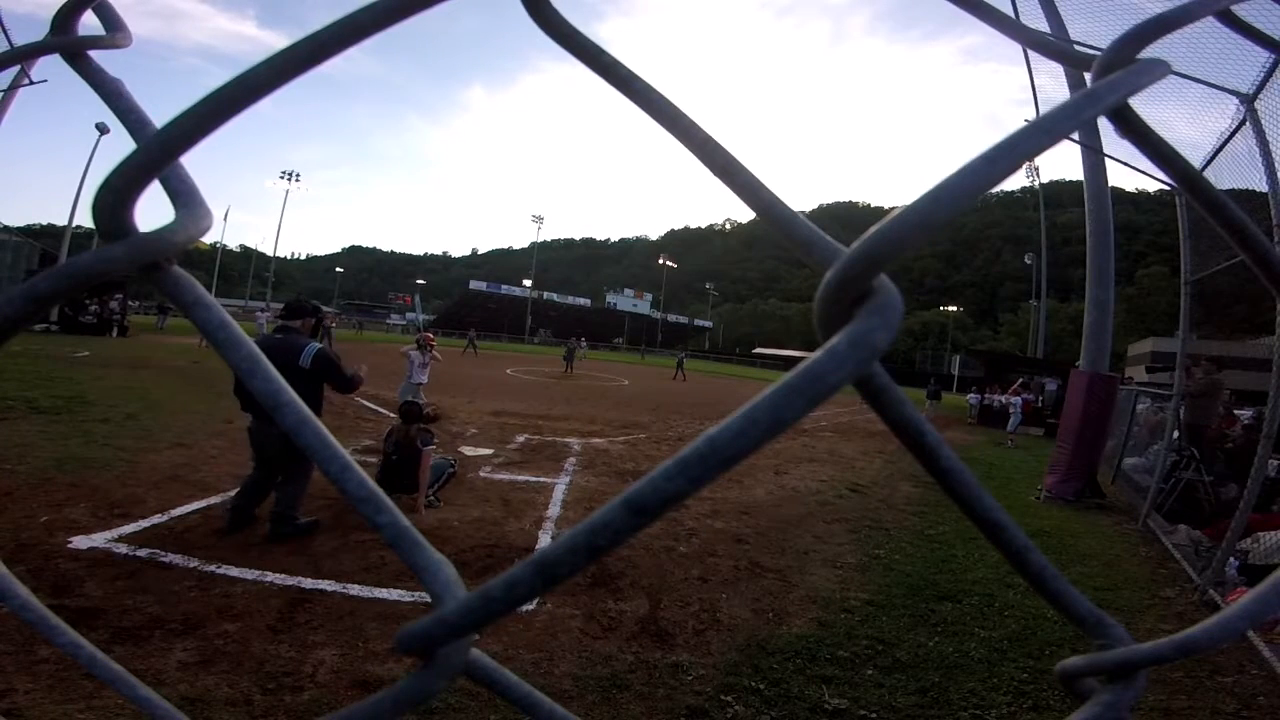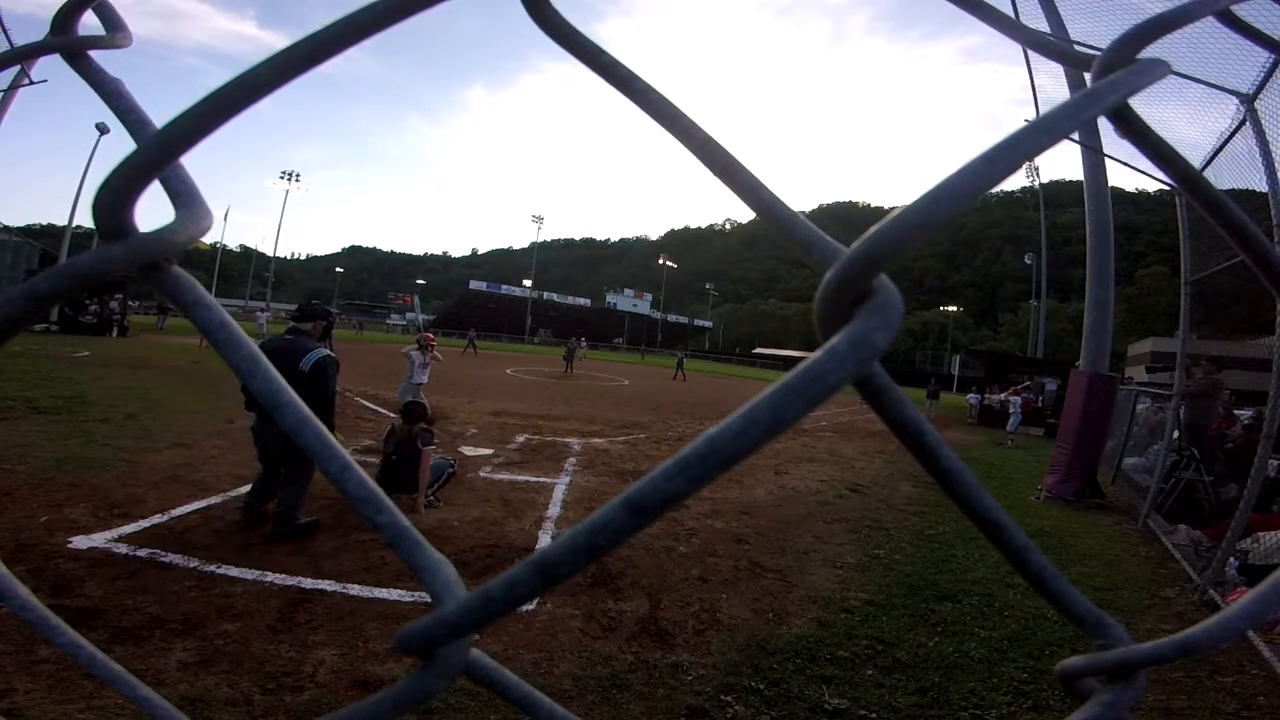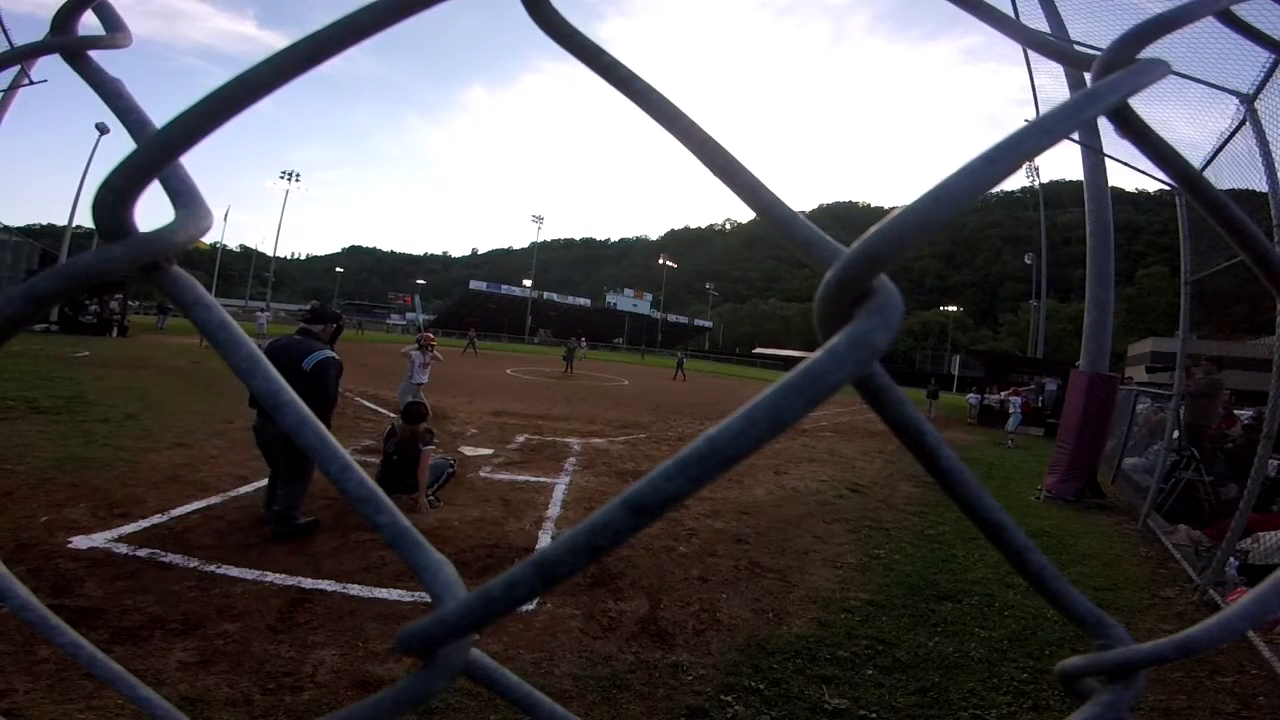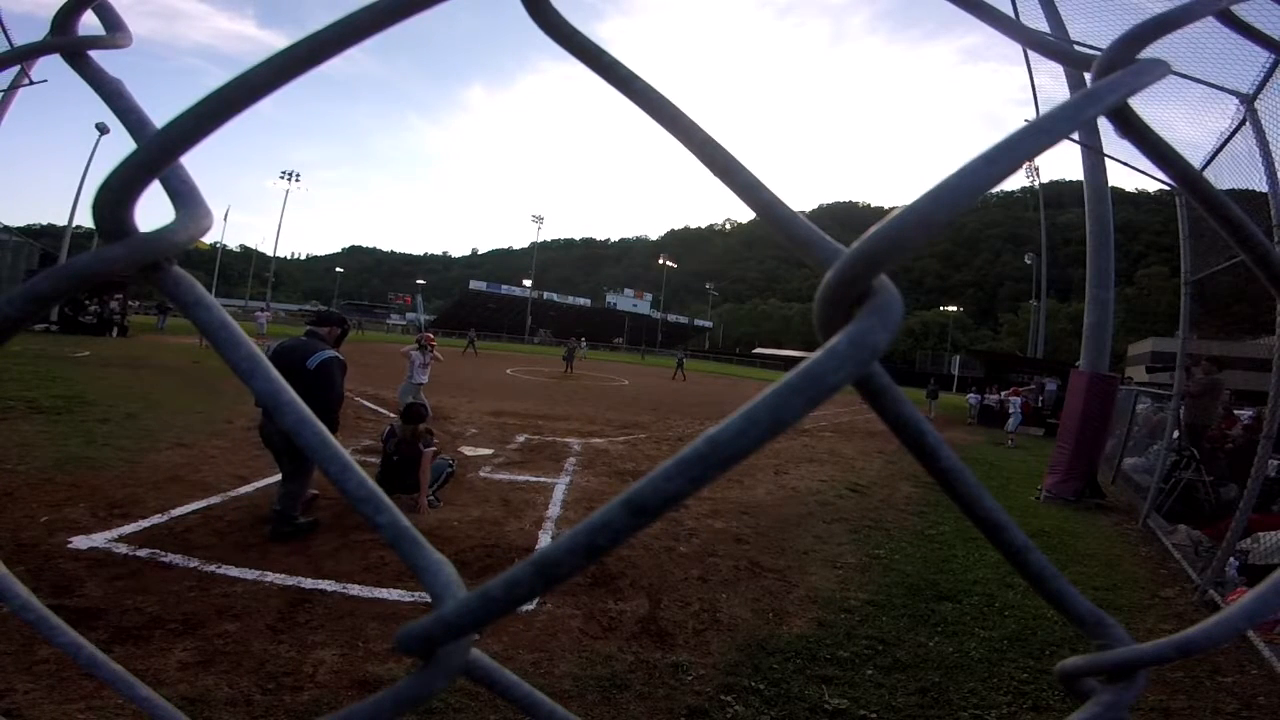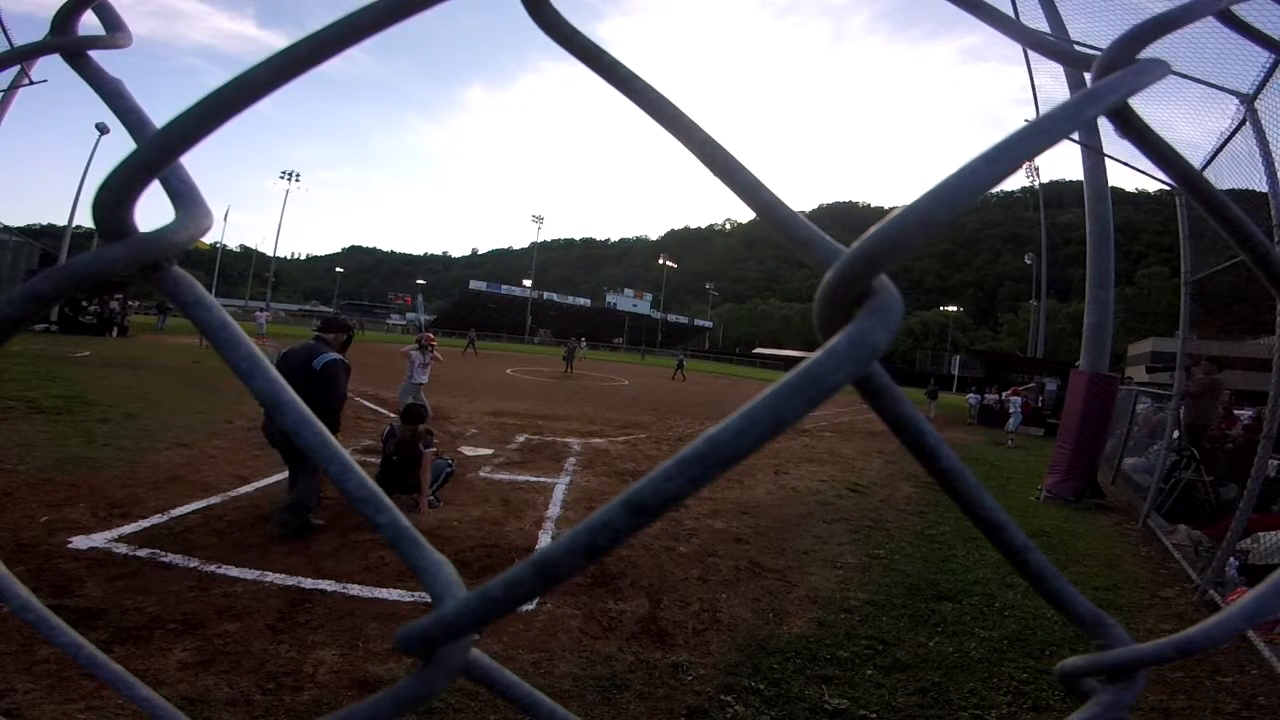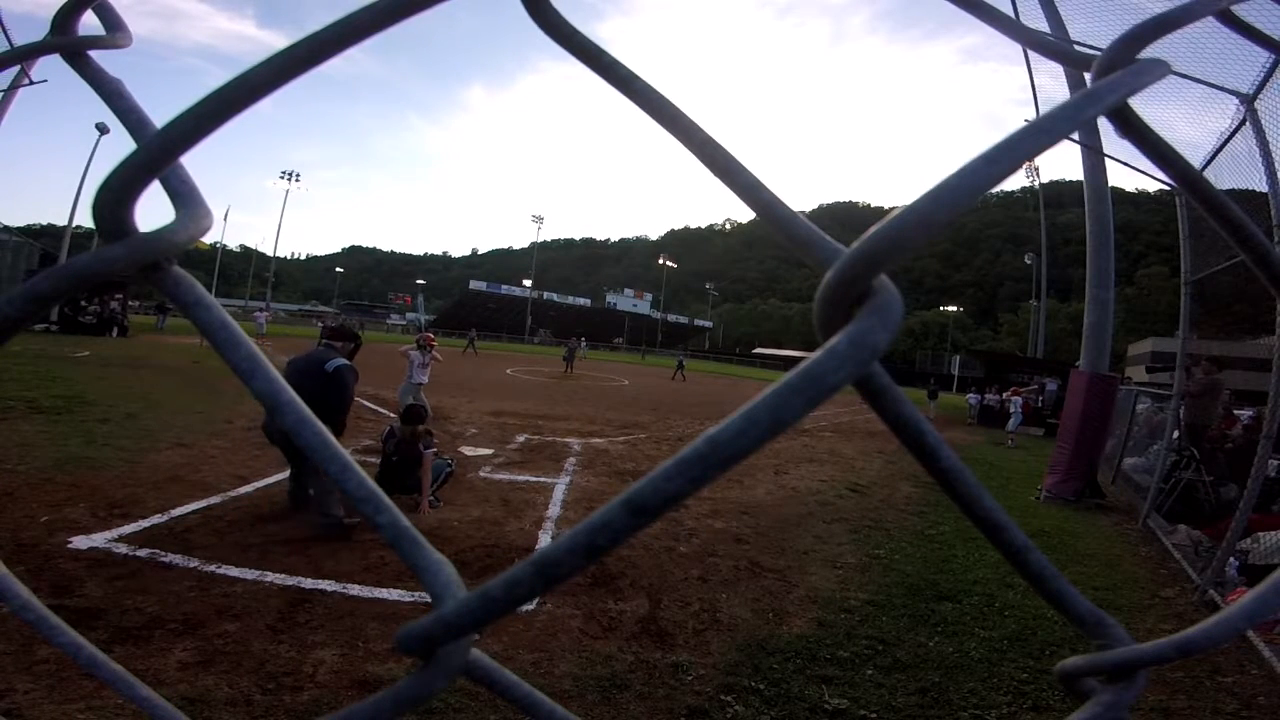
dt=0.2s
person 1, frame 1
left shoulder: (254, 346)
right shoulder: (312, 352)
left elbow: (240, 388)
right elbow: (345, 384)
right wrist: (359, 377)
left hip: (261, 425)
left knee: (262, 473)
right knee: (294, 477)
left ankle: (238, 514)
right ankle: (284, 523)
person 1, frame 2
left shoulder: (265, 346)
right shoulder: (319, 356)
left elbow: (248, 386)
right elbow: (324, 400)
right wrist: (329, 430)
left hip: (264, 424)
left knee: (271, 471)
right knee: (296, 476)
left ankle: (252, 513)
right ankle: (284, 523)
person 1, frame 3
left shoulder: (273, 345)
right shoulder: (324, 358)
right elbow: (325, 401)
left hip: (265, 423)
left knee: (278, 470)
right knee: (296, 476)
left ankle: (273, 509)
right ankle: (285, 522)
person 1, frame 4
left shoulder: (280, 347)
right shoulder: (328, 358)
right elbow: (331, 401)
right wrist: (330, 430)
left hip: (270, 421)
left knee: (290, 470)
right knee: (298, 473)
left ankle: (298, 500)
right ankle: (285, 523)
person 1, frame 5
left shoulder: (290, 352)
right shoulder: (333, 361)
right elbow: (333, 401)
right wrist: (332, 430)
left hip: (273, 421)
left knee: (299, 465)
right knee: (312, 469)
left ankle: (298, 501)
right ankle: (293, 518)
person 1, frame 6
left shoulder: (299, 359)
right shoulder: (342, 367)
right elbow: (341, 405)
right wrist: (336, 431)
left hip: (274, 421)
left knee: (301, 461)
right knee: (324, 469)
left ankle: (300, 498)
right ankle: (331, 519)
